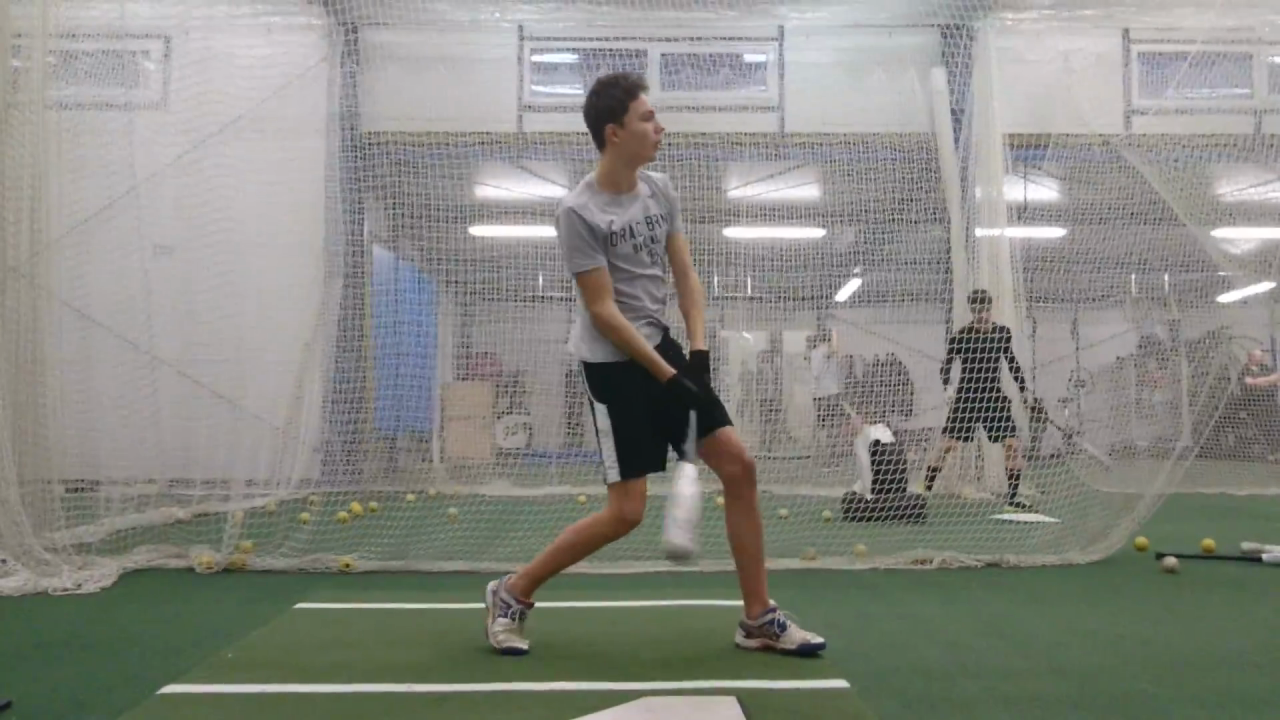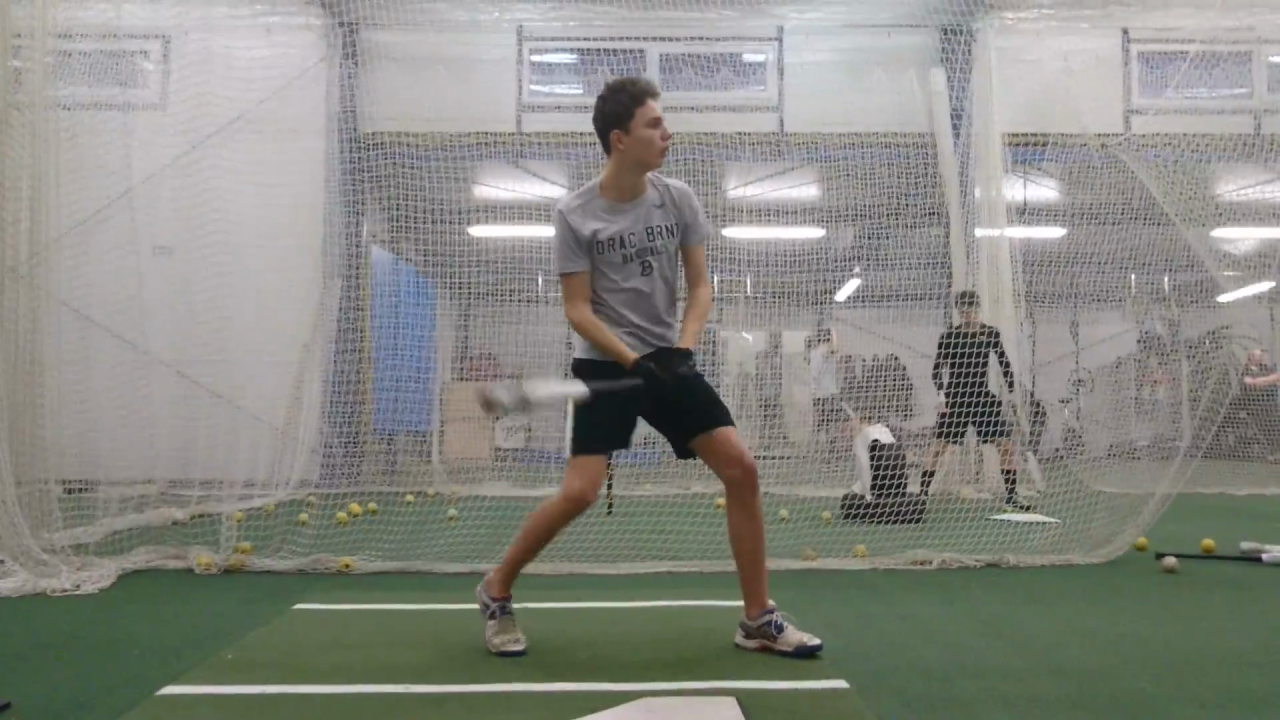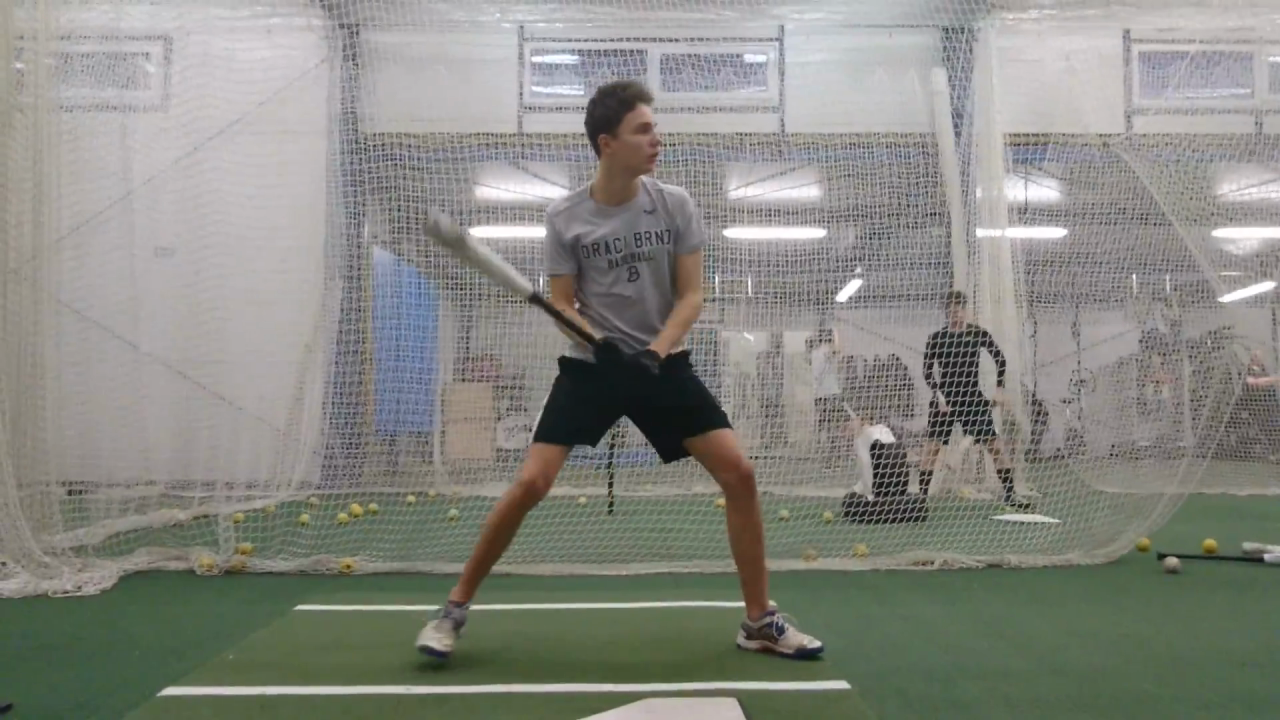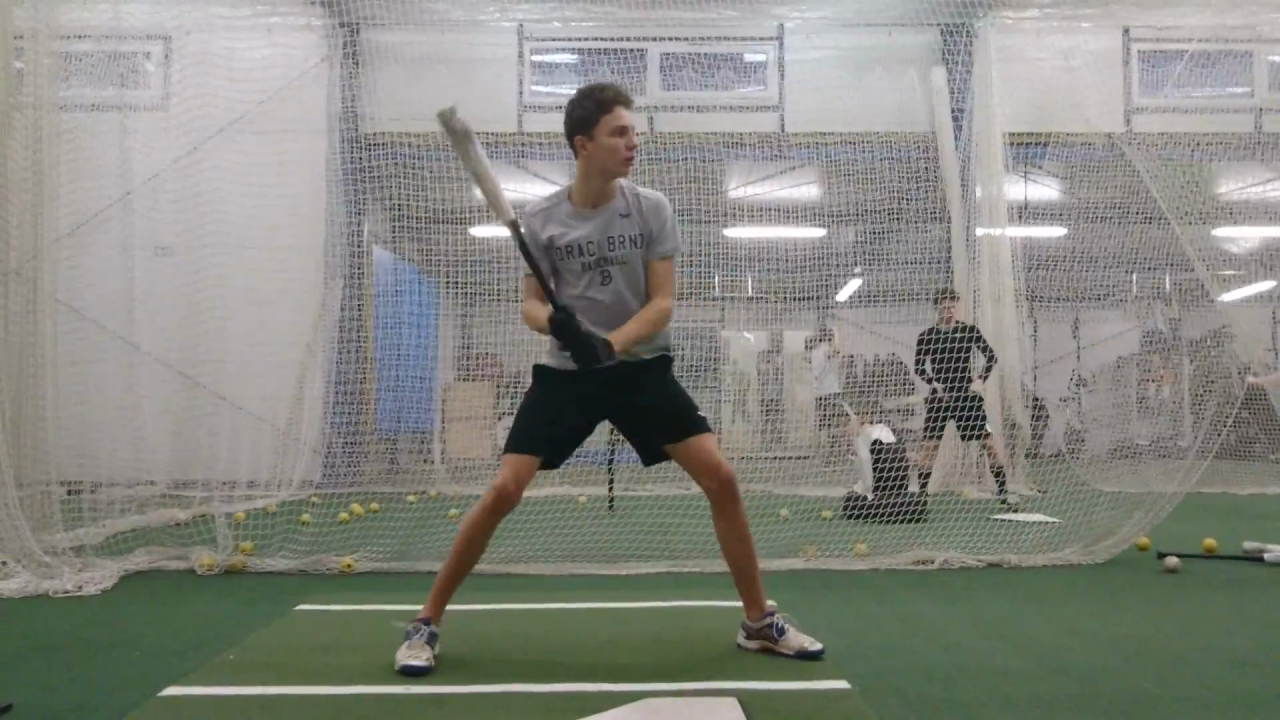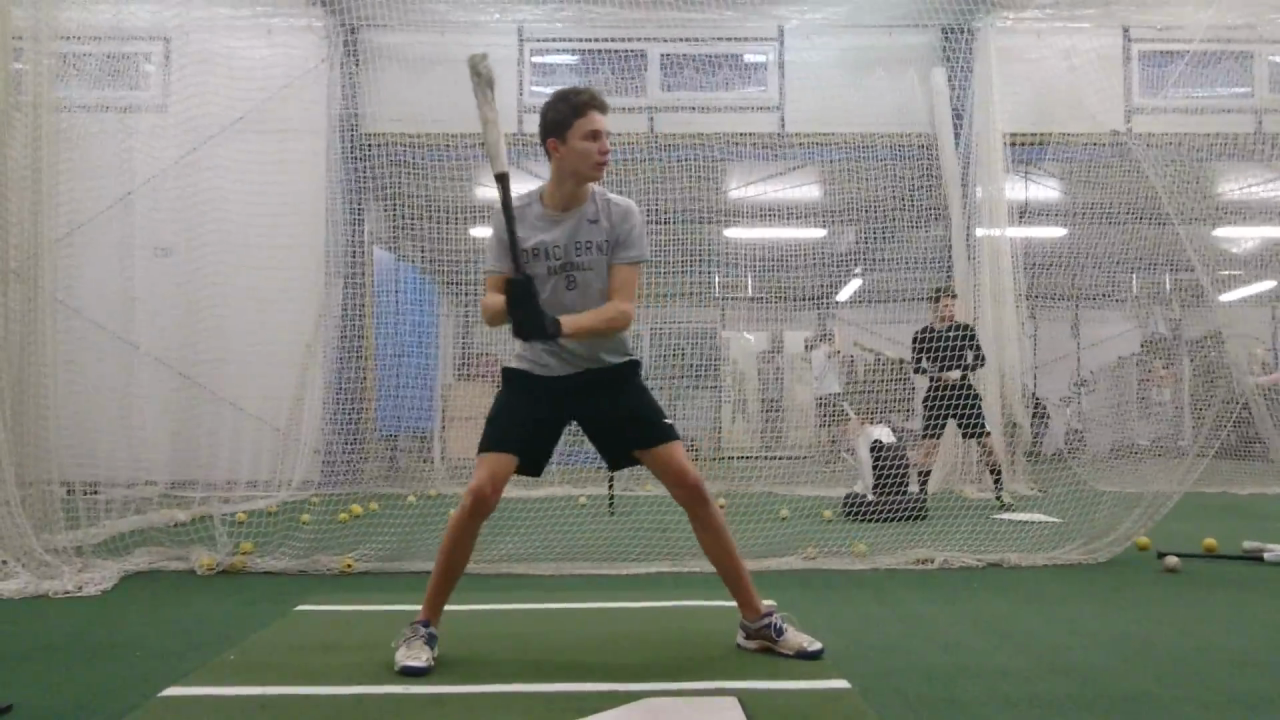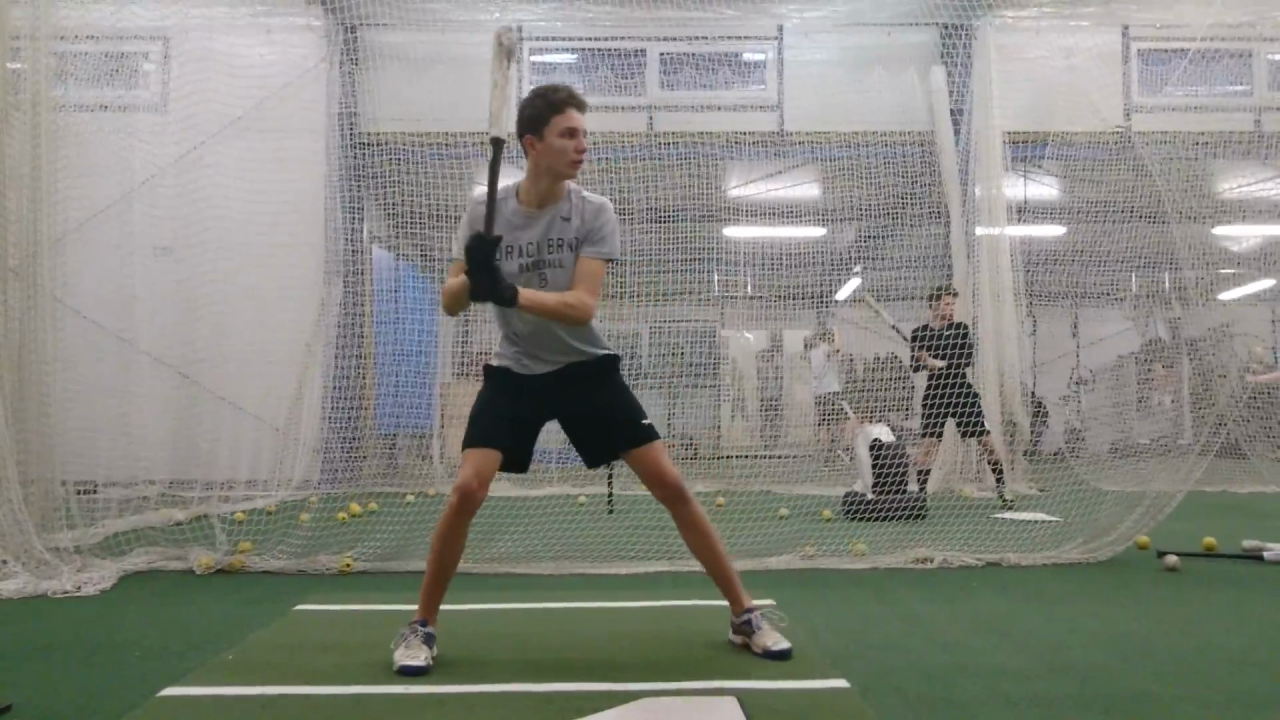
dt=0.1s
person 1, frame 1
left shoulder: (660, 189)
right shoulder: (578, 212)
left elbow: (683, 272)
right elbow: (602, 310)
left wrist: (698, 349)
right wrist: (664, 374)
left hip: (666, 353)
right hip: (618, 366)
left knee: (740, 469)
right knee: (626, 512)
left ankle: (759, 617)
right ankle: (513, 591)
person 1, frame 2
left shoulder: (680, 199)
right shoulder: (574, 214)
left elbow: (700, 285)
right elbow: (578, 310)
left wrist: (678, 352)
right wrist: (635, 363)
left hip: (671, 359)
right hip: (606, 362)
left knee: (743, 472)
right knee: (579, 492)
left ankle: (760, 620)
right ankle: (495, 597)
person 1, frame 3
left shoulder: (675, 204)
right shoulder: (564, 217)
left elbow: (691, 295)
right elbow: (561, 305)
left wrist: (655, 353)
right wrist: (603, 347)
left hip: (658, 362)
right hip: (589, 363)
left knee: (738, 472)
right knee: (531, 483)
left ankle: (760, 620)
right ankle: (455, 605)
person 1, frame 4
left shoulder: (652, 208)
right shoulder: (541, 217)
left elbow: (662, 303)
right elbow: (532, 306)
left wrist: (611, 344)
right wrist: (556, 329)
left hip: (638, 367)
right hip: (562, 373)
left knee: (720, 478)
right knee: (501, 493)
left ankle: (760, 619)
right ankle: (427, 622)
person 1, frame 5
left shoulder: (621, 214)
right shoulder: (515, 217)
left elbow: (623, 309)
right elbow: (490, 308)
left wrist: (558, 326)
right wrist: (511, 304)
left hip: (609, 370)
right hip: (535, 375)
left knee: (690, 485)
right knee: (481, 493)
left ankle: (757, 619)
right ankle: (425, 624)
person 1, frame 6
left shoulder: (594, 211)
right shoulder: (489, 212)
left elbow: (584, 306)
right elbow: (450, 301)
left wrist: (510, 292)
right wrist: (471, 276)
left hip: (587, 367)
right hip: (515, 371)
left knee: (669, 483)
right knee: (467, 490)
left ankle: (743, 611)
right ankle: (422, 625)
person 2, frame 1
left shoulder: (1003, 332)
right shoulder: (961, 336)
left elbow: (1011, 360)
right elbow: (946, 364)
left wrist: (1023, 389)
right wrist: (948, 387)
left hip: (994, 396)
right hip: (967, 397)
left knee: (1013, 445)
right knee: (948, 445)
left ankle: (1013, 496)
right ankle: (925, 492)
person 2, frame 2
left shoulder: (991, 333)
right shoulder: (948, 337)
left elbow: (1003, 361)
right elbow: (936, 369)
left wrist: (1011, 391)
right wrist: (942, 393)
left hip: (982, 397)
right hip: (954, 399)
left knee: (1005, 444)
right knee: (939, 447)
left ankle: (1012, 497)
right ankle: (922, 496)
person 2, frame 3
left shoulder: (980, 334)
right shoulder: (936, 338)
left elbow: (999, 358)
right elbow: (928, 370)
left wrist: (1000, 387)
right wrist: (938, 394)
left hip: (972, 397)
right hip: (946, 400)
left knee: (995, 444)
right knee: (932, 446)
left ankle: (1010, 495)
right ankle: (922, 496)
person 2, frame 4
left shoulder: (970, 330)
right shoulder: (926, 336)
left elbow: (991, 356)
right elbow: (919, 368)
left wrist: (981, 378)
right wrist: (935, 384)
left hip: (966, 395)
right hip: (939, 396)
left knee: (988, 442)
right knee: (929, 444)
left ankle: (1003, 493)
person 2, frame 5
left shoulder: (965, 329)
right shoulder: (922, 335)
left elbow: (980, 358)
right elbow: (916, 366)
left wrist: (960, 372)
right wrist: (932, 373)
left hip: (965, 393)
right hip: (937, 395)
left knee: (986, 441)
right knee: (928, 444)
left ankle: (999, 490)
right ankle: (921, 495)
person 2, frame 6
left shoulder: (961, 329)
right shoulder: (919, 333)
left elbow: (968, 360)
right elbow: (913, 368)
left wrist: (941, 363)
right wrist: (920, 361)
left hip: (961, 391)
right hip: (935, 393)
left knee: (986, 439)
right knee: (927, 443)
left ankle: (1001, 487)
right ankle: (921, 494)
